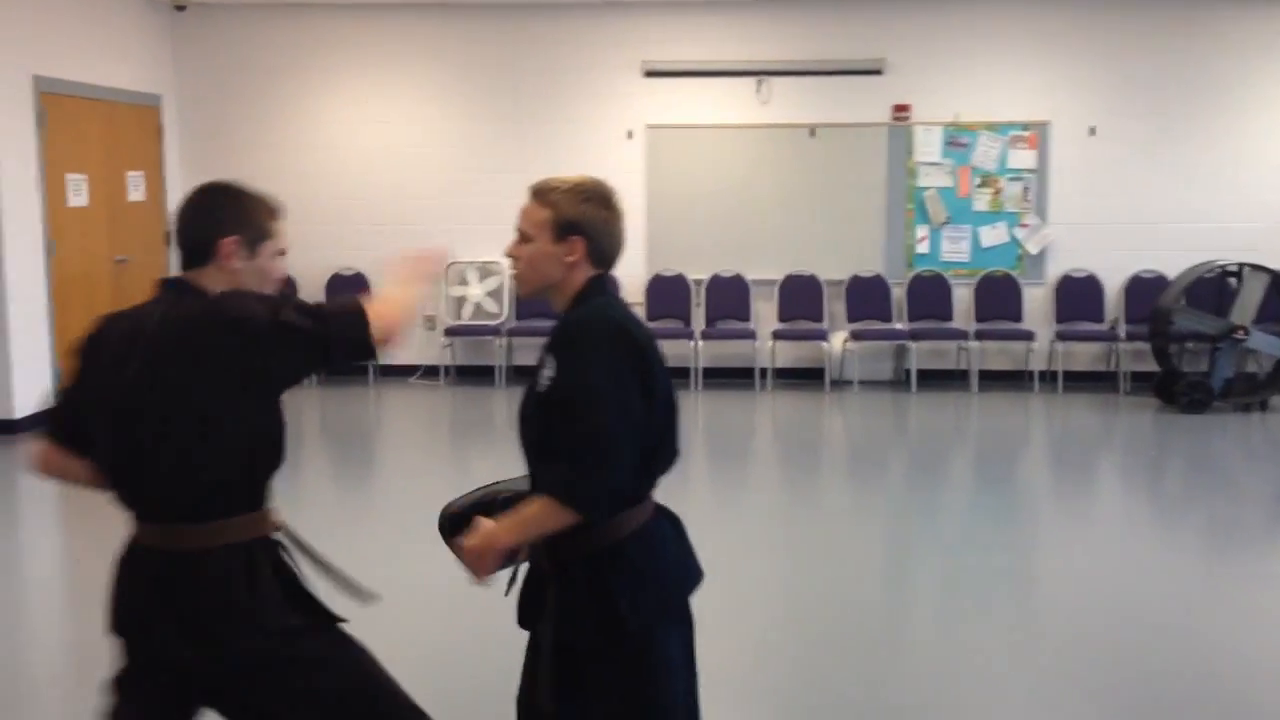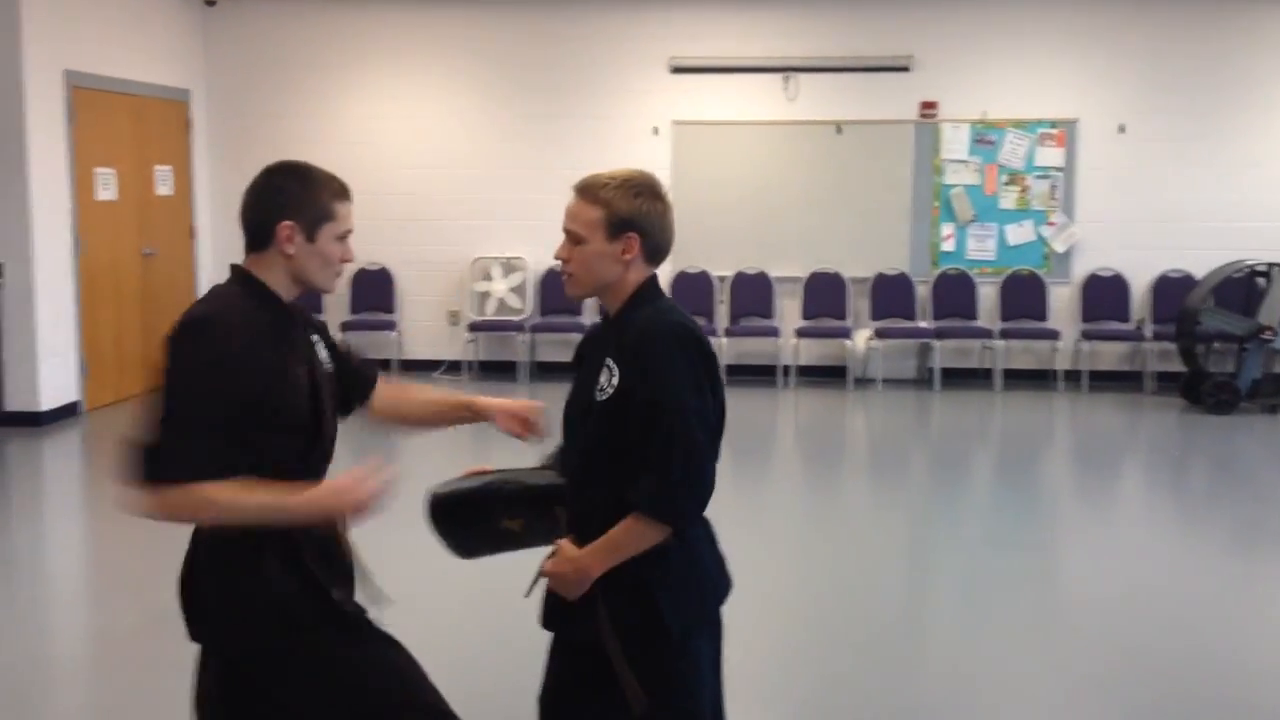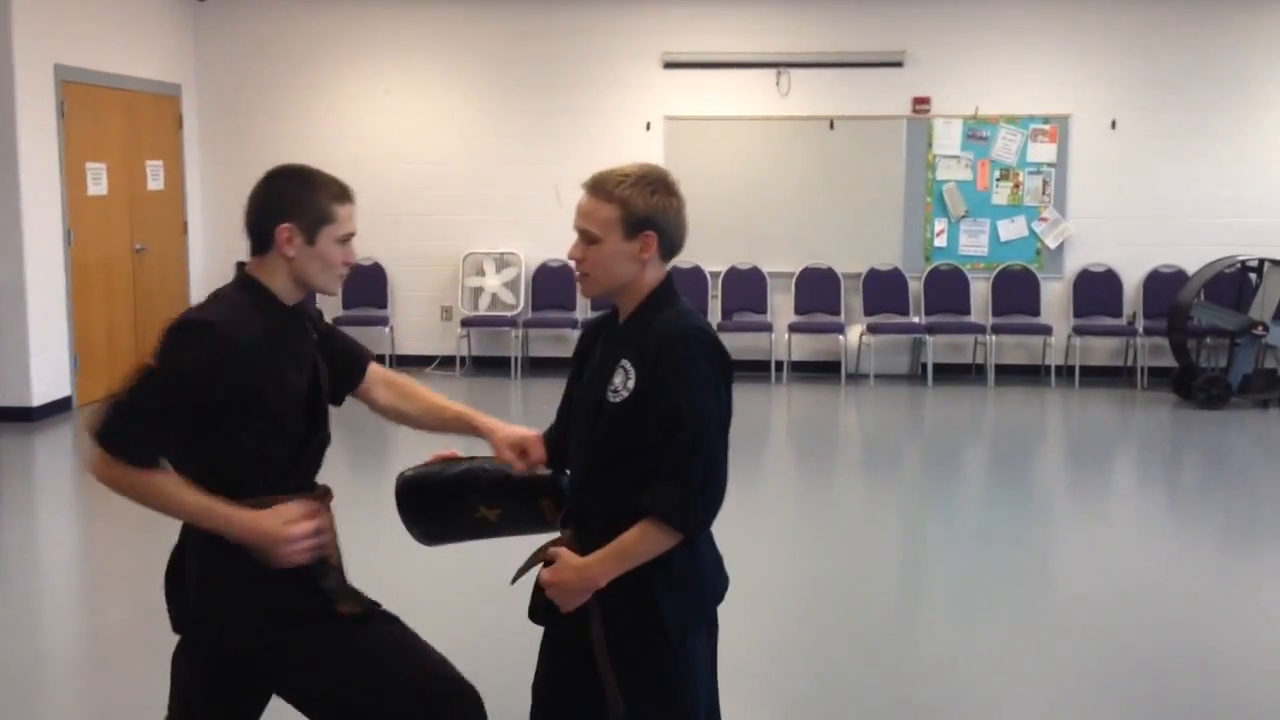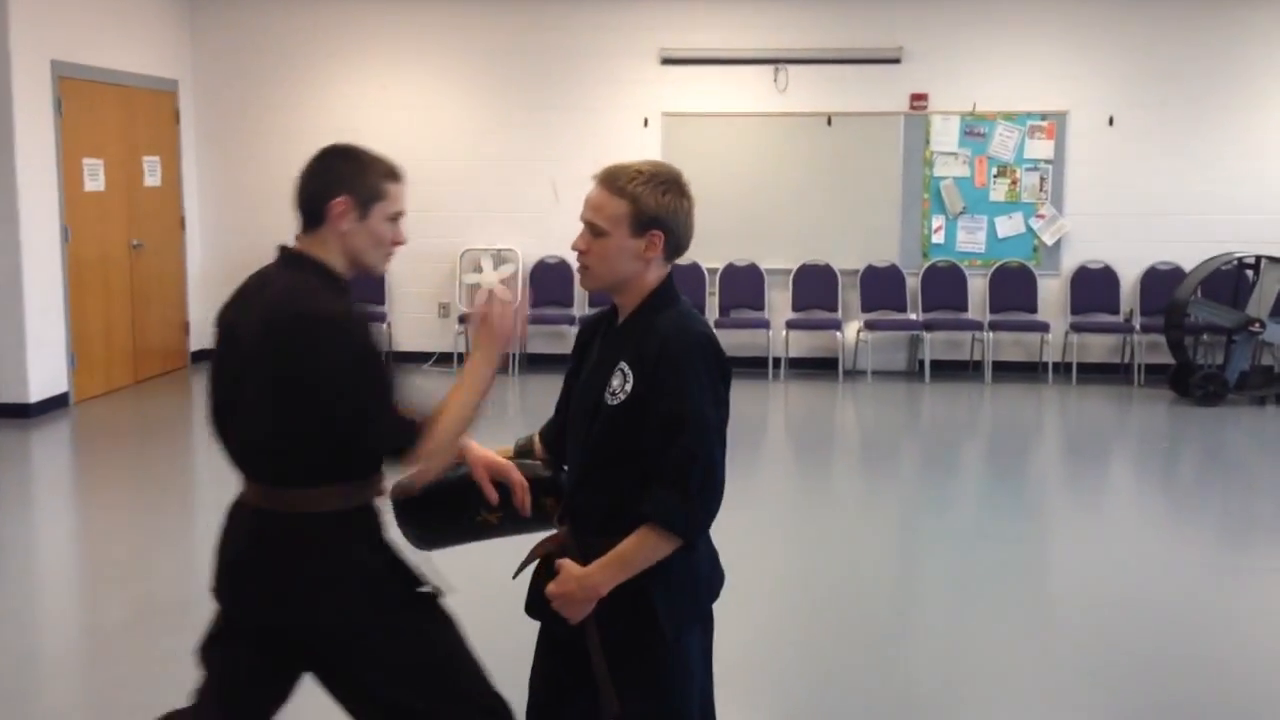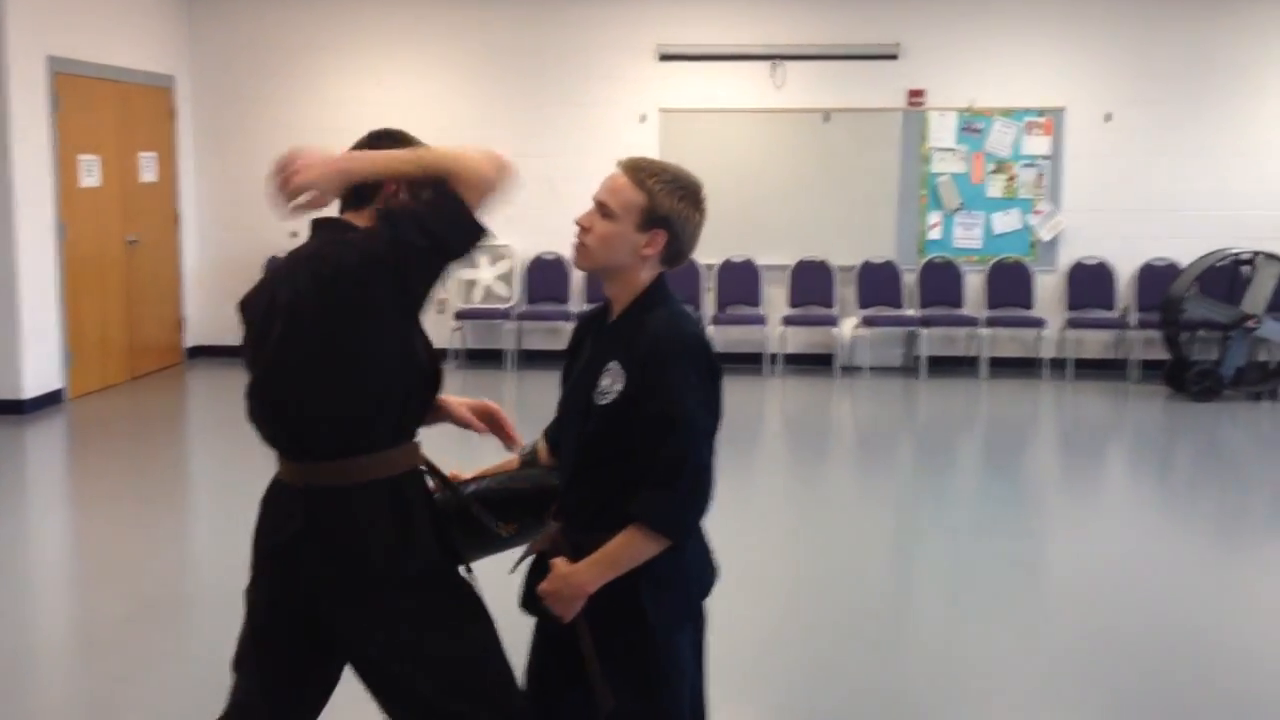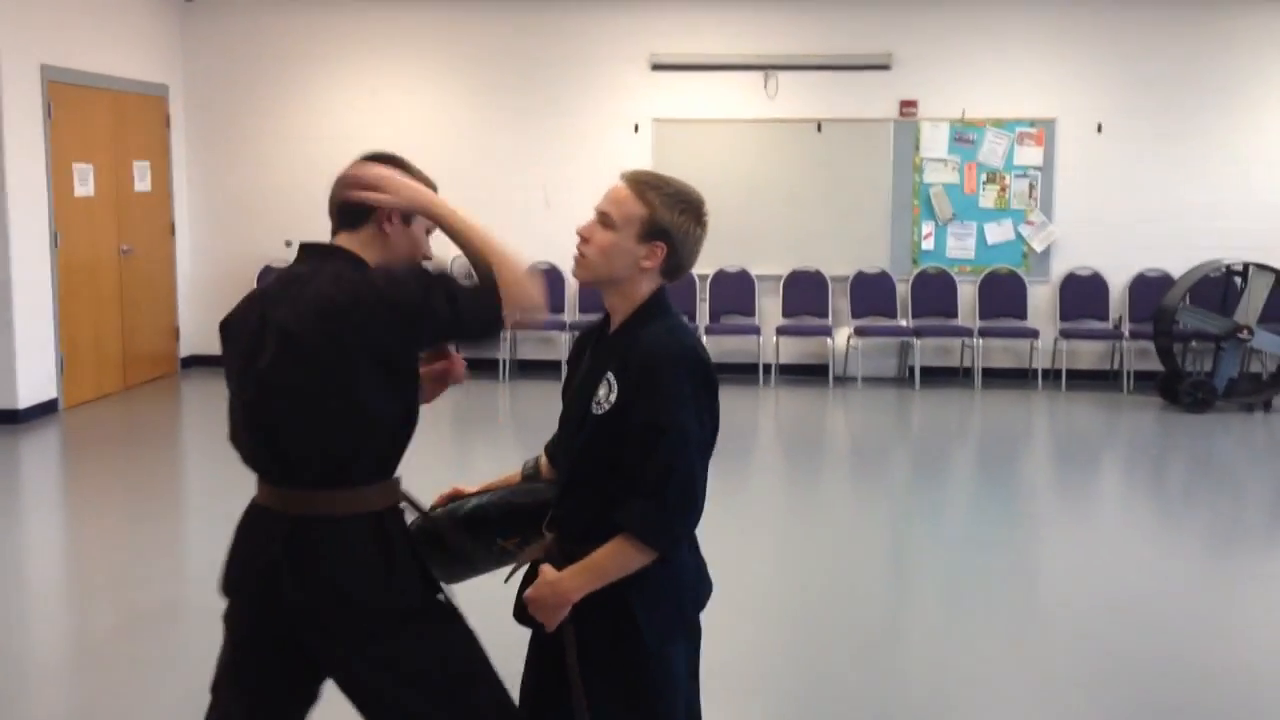
dt=0.2s
person 1, frame 1
left shoulder: (117, 336)
right shoulder: (238, 322)
left elbow: (54, 457)
right elbow: (374, 326)
right wrist: (414, 276)
left hip: (151, 581)
right hip: (220, 590)
person 1, frame 2
left shoulder: (283, 318)
right shoulder: (220, 334)
left elbow: (371, 397)
right elbow: (167, 491)
left wrist: (480, 406)
right wrist: (315, 503)
left hip: (245, 575)
right hip: (266, 579)
person 1, frame 3
left shoulder: (287, 318)
right shoulder: (214, 340)
left elbow: (376, 384)
right elbow: (116, 460)
left wrist: (484, 425)
right wrist: (248, 528)
right hip: (259, 581)
person 1, frame 4
left shoulder: (261, 297)
right shoulder: (322, 322)
right elbow: (412, 460)
left wrist: (467, 450)
right wrist: (484, 358)
left hip: (259, 543)
right hip: (327, 557)
person 1, frame 5
left shoulder: (278, 283)
right shoulder: (376, 262)
right elbow: (488, 169)
left wrist: (442, 406)
right wrist: (350, 165)
left hip: (293, 522)
right hip: (376, 536)
person 1, frame 6
left shoulder: (258, 306)
right shoulder: (384, 296)
right elbow: (519, 293)
left wrist: (412, 386)
right wrist: (433, 206)
left hip: (267, 549)
right hip: (354, 562)
person 2, frame 1
left shoulder: (599, 334)
right shoulder: (583, 328)
left elbow: (590, 476)
left wrist: (500, 536)
right wrist: (510, 510)
left hip: (624, 580)
right hip: (579, 574)
person 2, frame 2
left shoulder: (667, 340)
right shoulder: (605, 339)
left elbow: (677, 491)
left wrist: (590, 560)
left hip: (659, 586)
right hip: (601, 580)
person 2, frame 3
left shoulder: (683, 346)
right shoulder: (602, 334)
left elbow: (688, 499)
left wrist: (594, 572)
left hip: (656, 589)
right hip: (586, 577)
person 2, frame 4
left shoulder: (682, 345)
right shoulder: (600, 330)
left elbow: (689, 501)
left wrist: (598, 576)
left hip: (654, 590)
right hip: (587, 566)
person 2, frame 5
left shoulder: (673, 344)
right shoulder: (597, 328)
left elbow: (676, 501)
left wrist: (587, 575)
right wrist: (491, 475)
left hip: (644, 586)
right hip: (579, 569)
person 2, frame 6
left shoulder: (669, 357)
right shoulder: (598, 341)
left elbow: (666, 515)
left wrist: (572, 584)
right wrist: (491, 489)
left hip: (639, 598)
right hip: (574, 585)
